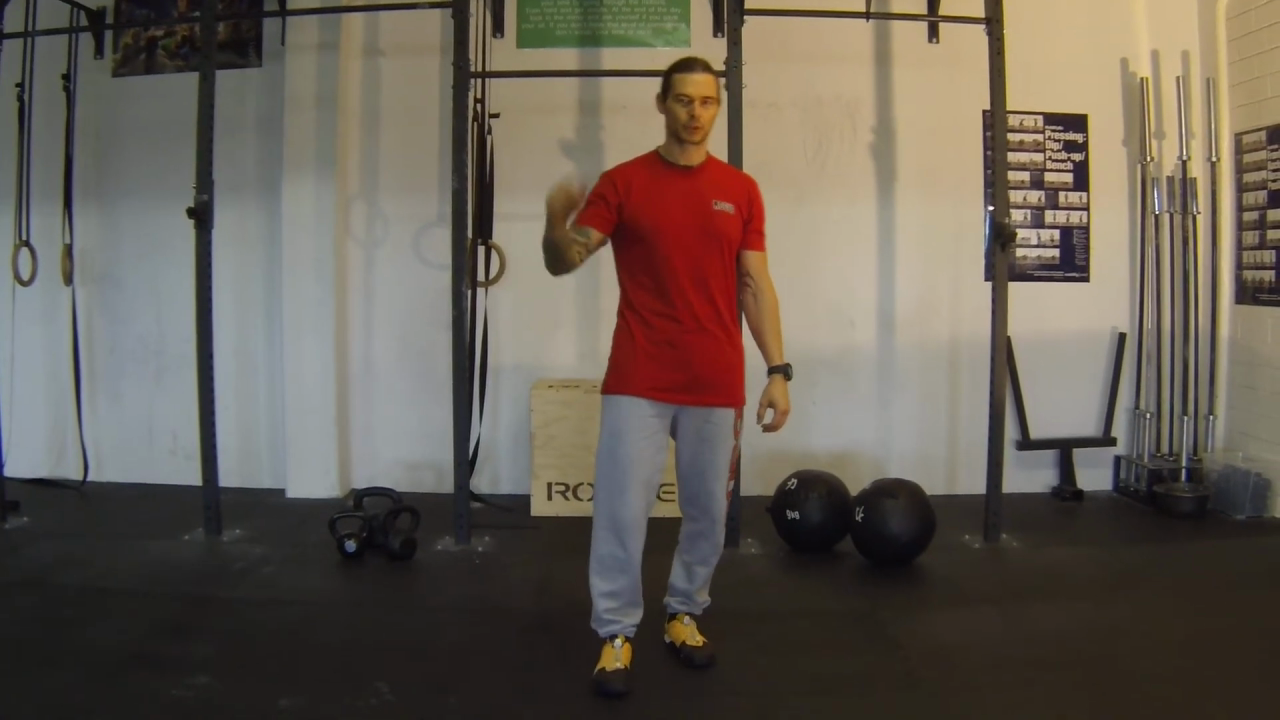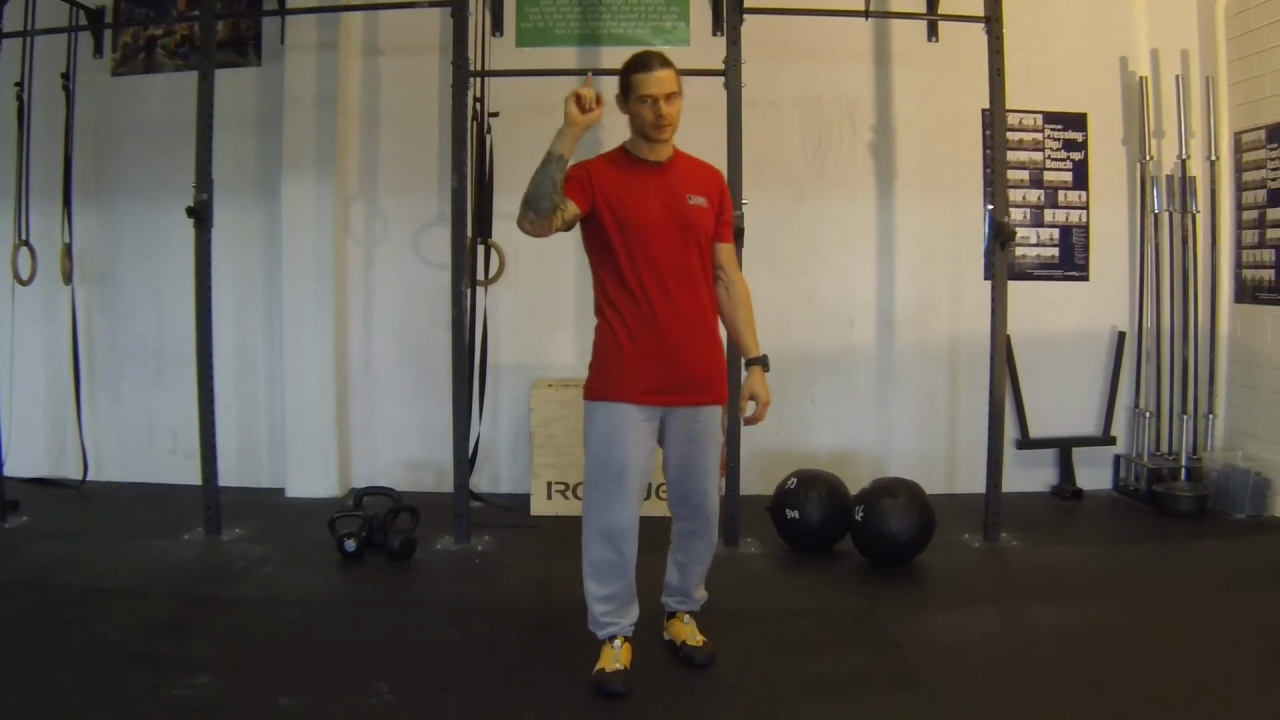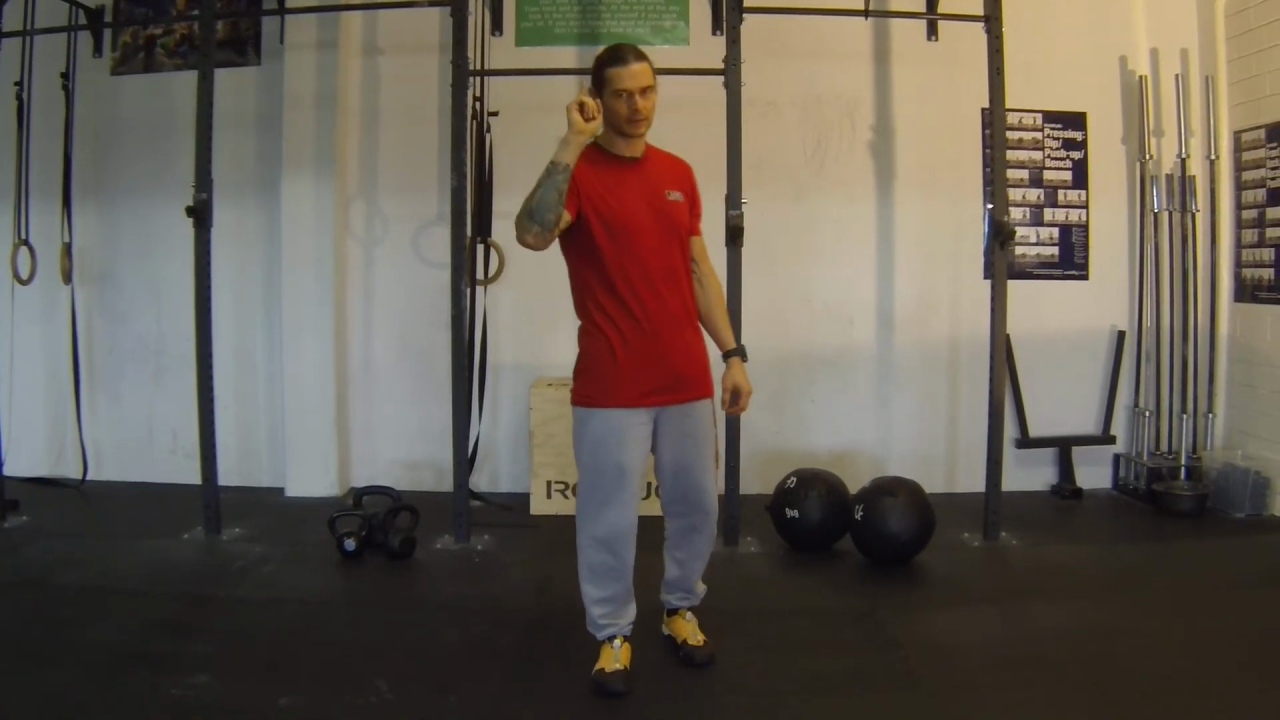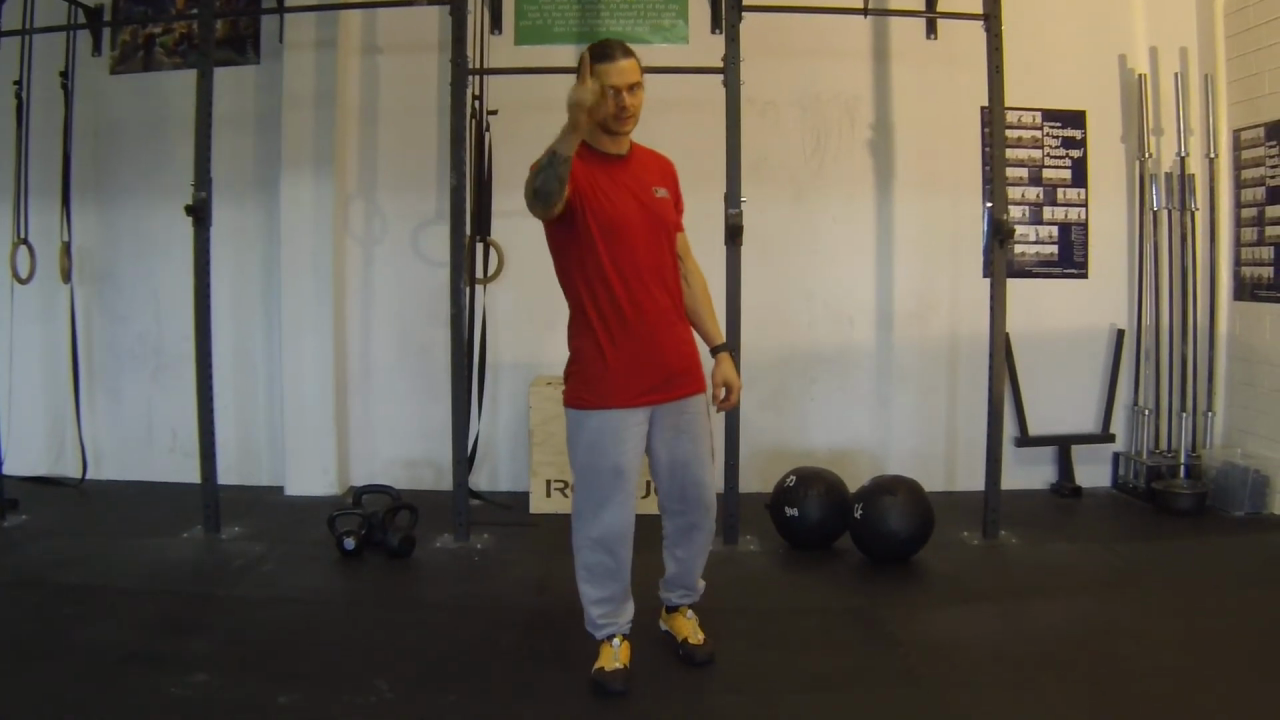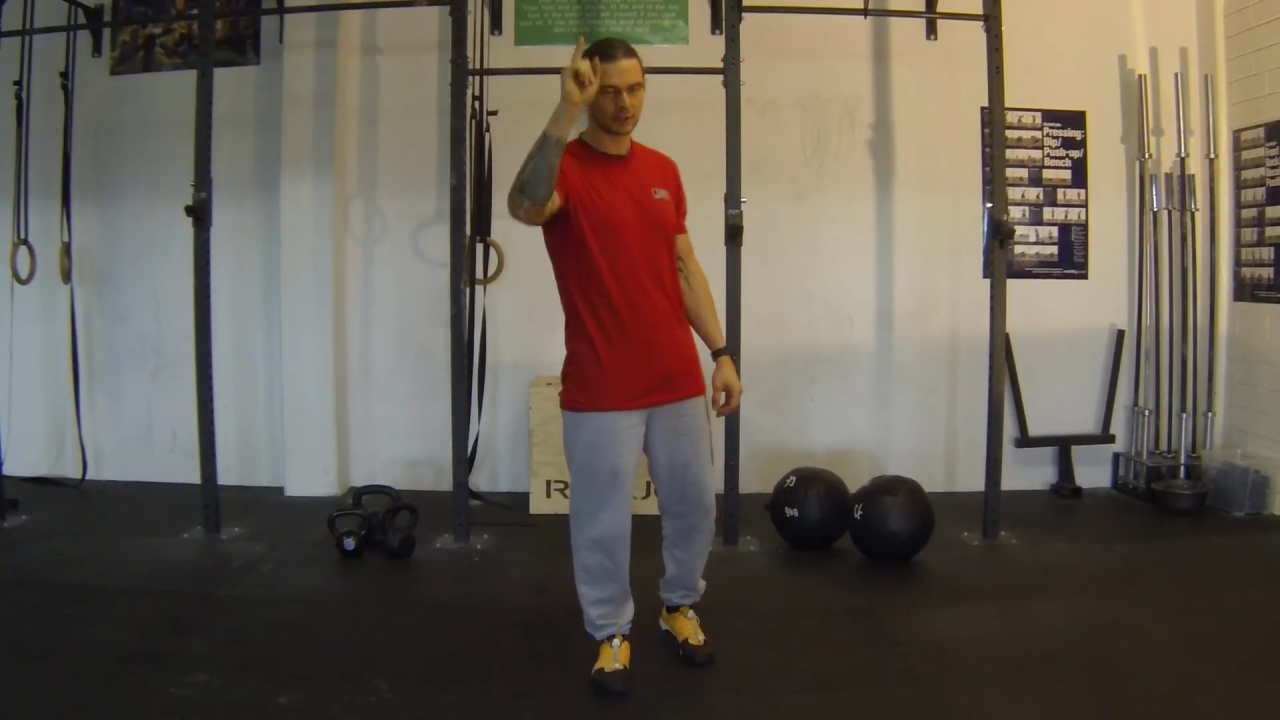
dt=0.4s
person 1, frame 1
left shoulder: (740, 189)
right shoulder: (622, 182)
left elbow: (756, 284)
right elbow: (565, 258)
left wrist: (778, 370)
right wrist: (557, 222)
left hip: (716, 382)
right hip: (637, 380)
left knee: (708, 510)
right knee: (621, 510)
left ankle: (683, 613)
right ankle: (616, 634)
person 1, frame 2
left shoulder: (708, 181)
right shoulder: (594, 176)
left elbow: (727, 278)
right elbow: (534, 220)
left wrist: (754, 362)
right wrist: (569, 134)
left hip: (700, 381)
right hip: (621, 384)
left knee: (699, 509)
right knee: (612, 514)
left ankle: (681, 612)
right ankle: (613, 634)
person 1, frame 3
left shoulder: (678, 173)
right shoulder: (576, 174)
left elbow: (699, 270)
right elbow: (532, 234)
left wrist: (732, 353)
right wrist: (572, 142)
left hip: (686, 378)
right hip: (610, 386)
left knee: (696, 504)
right knee: (609, 516)
left ankle: (681, 609)
right ankle: (612, 634)
person 1, frame 4
left shoulder: (661, 169)
right shoulder: (562, 166)
right elbow: (540, 200)
left wrist: (719, 349)
right wrist: (574, 123)
left hip: (678, 376)
right hip: (603, 385)
left knee: (693, 502)
right knee: (605, 517)
left ankle: (679, 606)
right ankle: (611, 634)
person 1, frame 5
left shoulder: (664, 171)
right shoulder: (565, 170)
left elbow: (686, 268)
right elbow: (524, 208)
left wrist: (721, 353)
right wrist: (566, 112)
left hip: (677, 379)
right hip: (600, 387)
left knee: (693, 504)
right knee: (602, 519)
left ankle: (680, 607)
right ankle: (611, 635)
